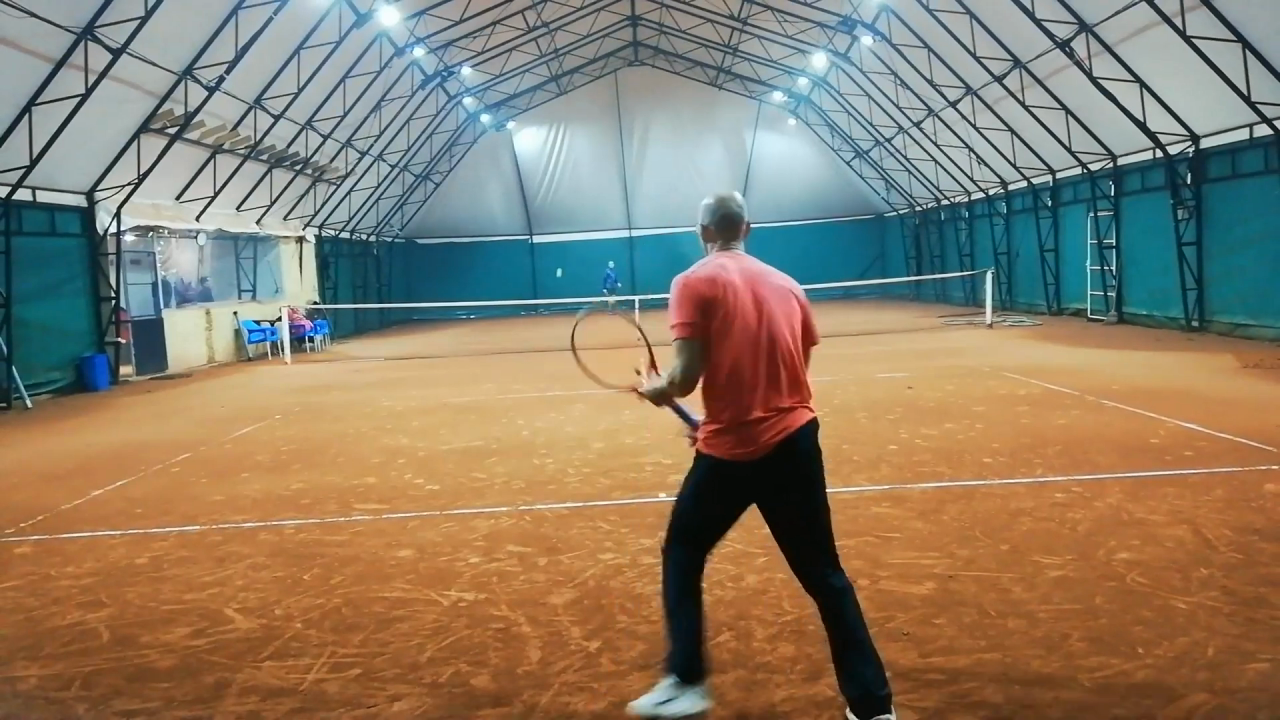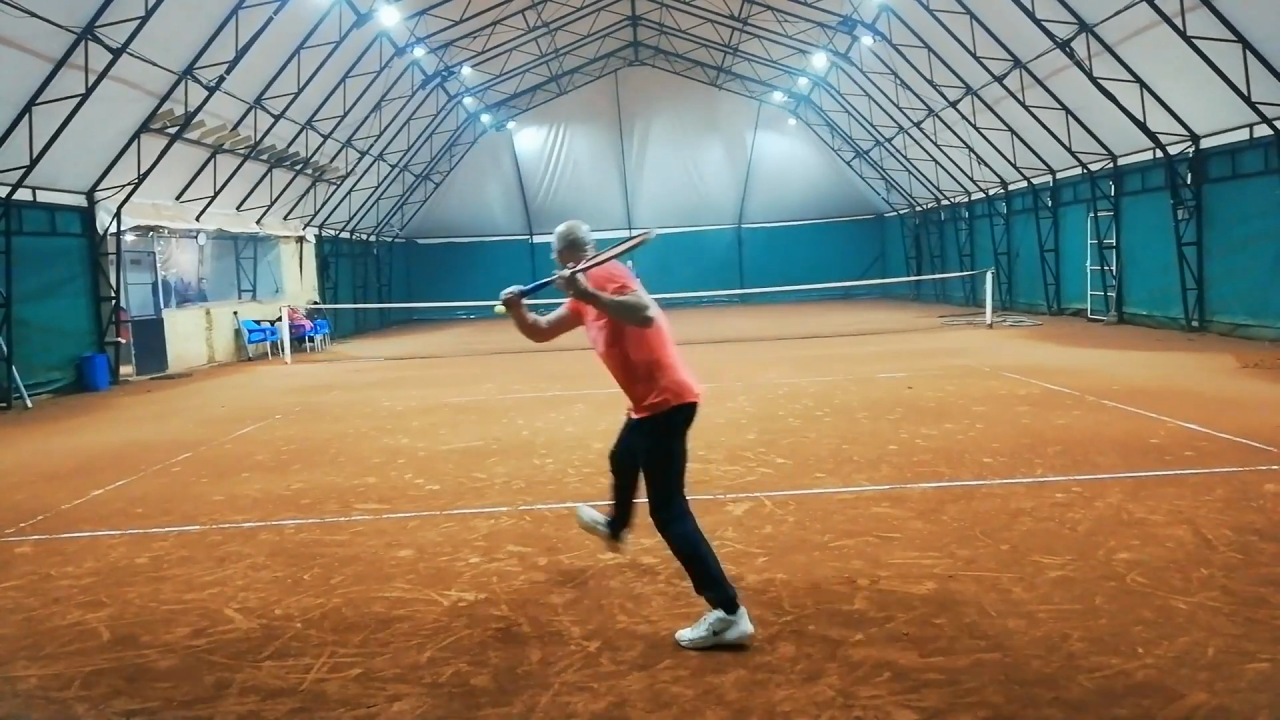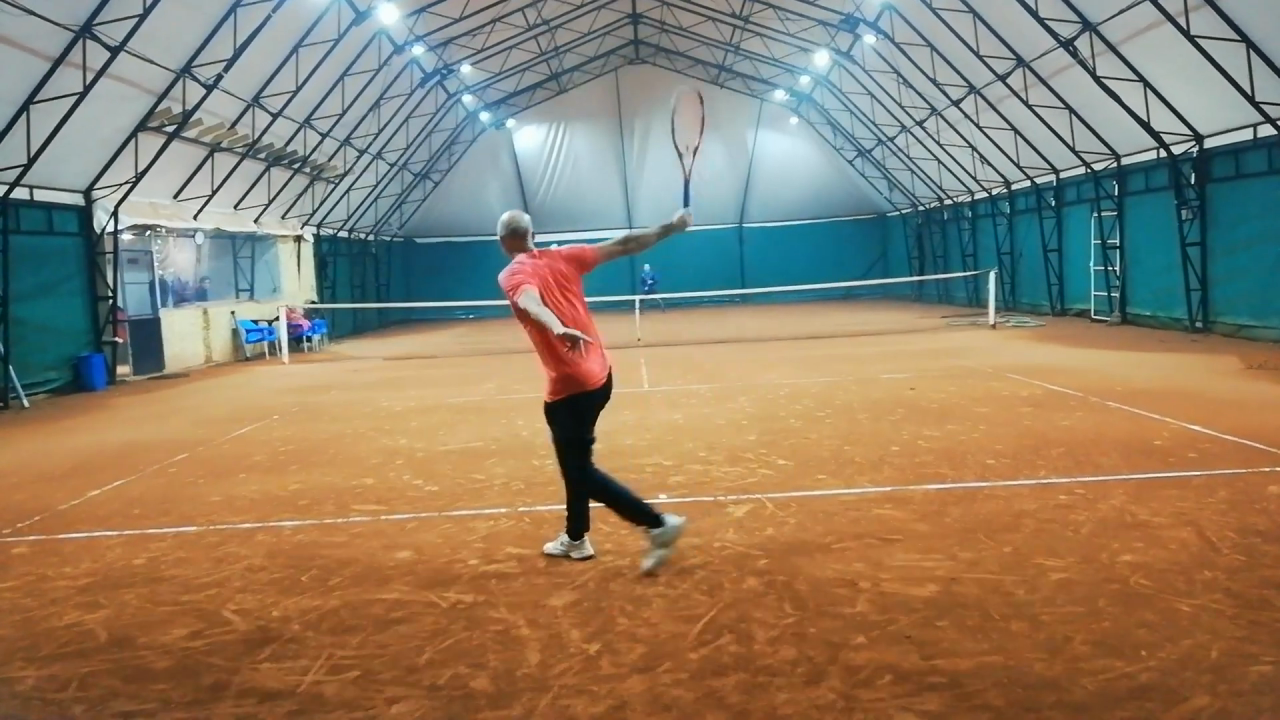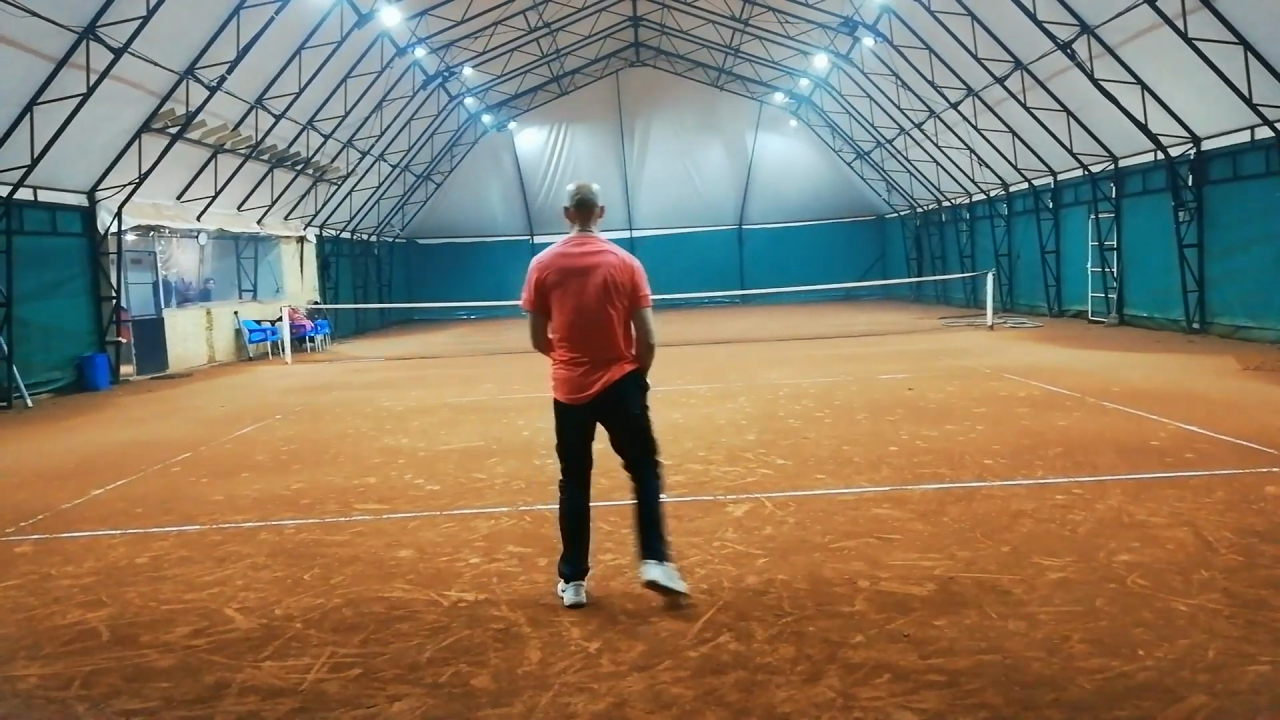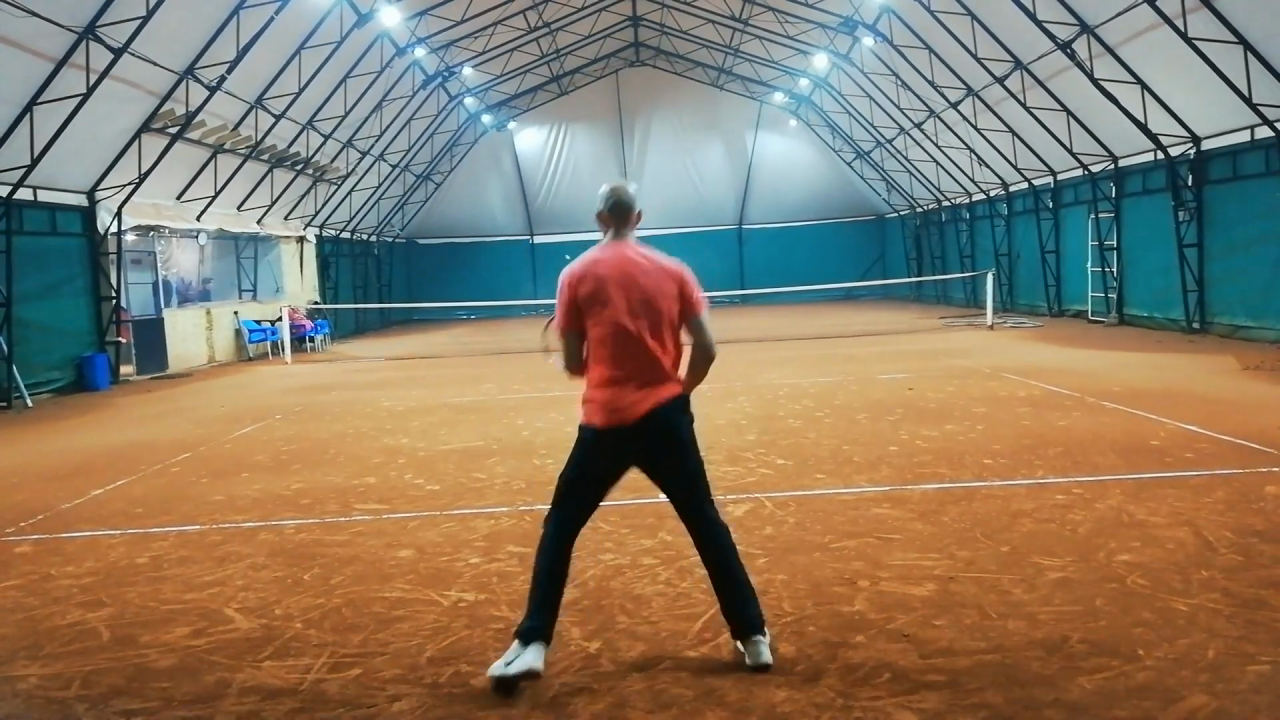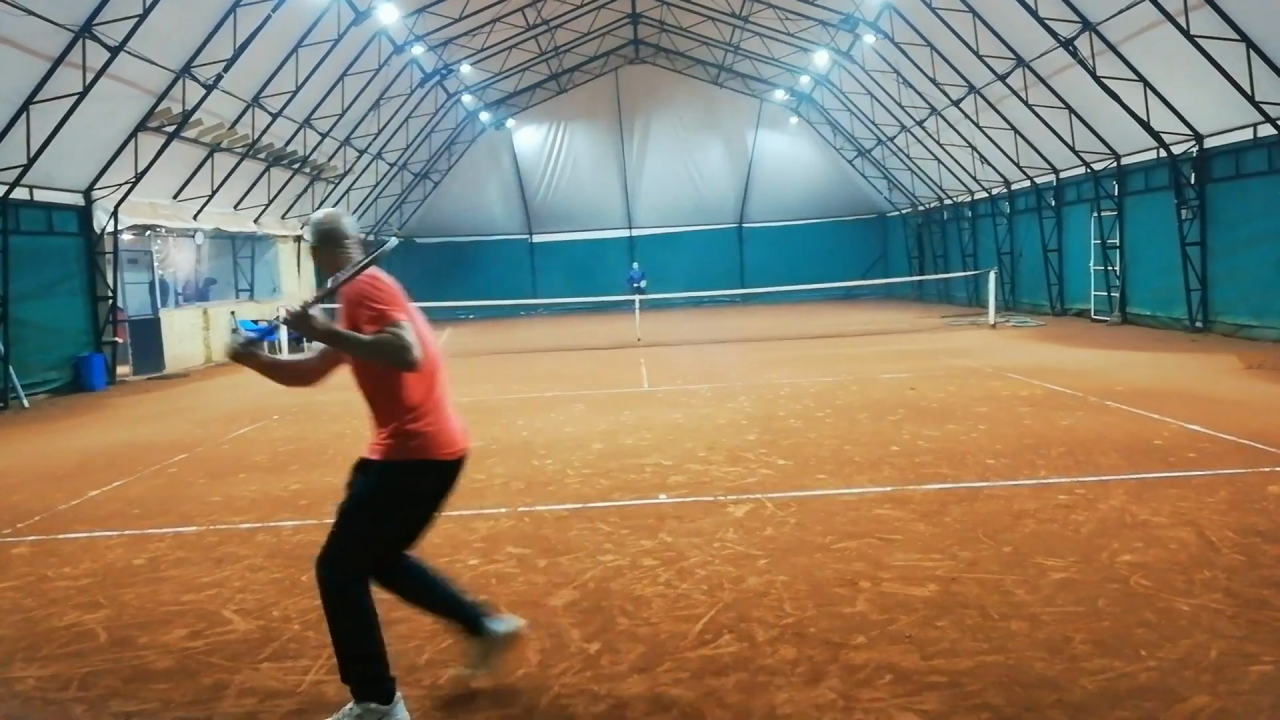
dt=0.7s
person 1, frame 1
left shoulder: (693, 283)
right shoulder: (787, 286)
left elbow: (687, 377)
left wrist: (656, 391)
left hip: (727, 450)
right hip: (794, 442)
left knee: (680, 558)
right knee: (825, 577)
person 1, frame 2
left shoulder: (608, 273)
right shoulder: (583, 290)
left elbow: (644, 313)
right elbow: (539, 331)
left wrist: (592, 296)
right wrist: (516, 310)
left hip: (665, 401)
right hip: (648, 401)
left knee: (668, 509)
right knee: (622, 461)
left ankle: (728, 614)
right ankle: (614, 527)
person 1, frame 3
left shoulder: (513, 274)
right shoulder: (563, 257)
left elbow: (532, 303)
right elbow: (621, 246)
left wrist: (559, 330)
right wrist: (668, 228)
left hip: (570, 383)
right hip: (597, 373)
left knee: (579, 470)
right knee: (570, 456)
left ankle: (658, 524)
right ankle: (575, 537)
person 1, frame 4
left shoulder: (544, 264)
right shoulder: (625, 263)
left elbow: (538, 337)
right elbow: (646, 339)
right wrist: (635, 375)
left hip: (569, 392)
right hip: (620, 388)
left knee: (574, 487)
right knee: (646, 471)
left ankle: (573, 581)
right ankle: (654, 561)
person 1, frame 5
left shoulder: (576, 275)
right shoulder: (673, 271)
left elbow: (573, 364)
right elbow: (705, 348)
left hip: (605, 420)
right hip: (664, 414)
left knee: (560, 527)
right knee: (706, 524)
left ankle: (531, 645)
right ankle: (751, 637)
person 1, frame 6
left shoulder: (366, 287)
right shoulder: (361, 298)
left elbow: (409, 356)
right elbow: (311, 371)
left wrist: (333, 332)
right wrist: (256, 359)
left hip: (414, 453)
right hip: (437, 447)
left knee: (338, 569)
right knee: (380, 557)
right ankle: (486, 624)
